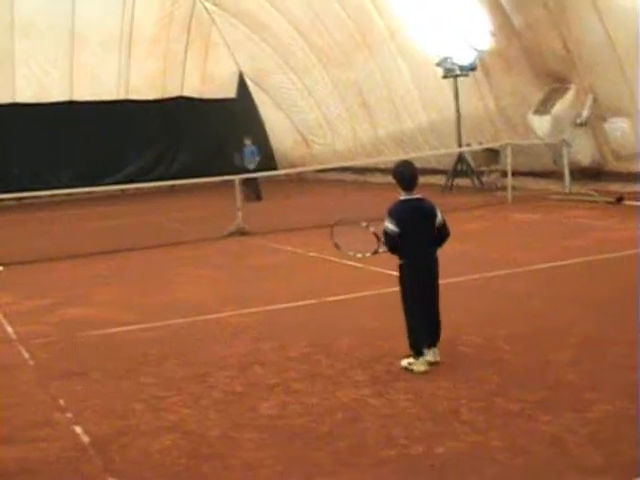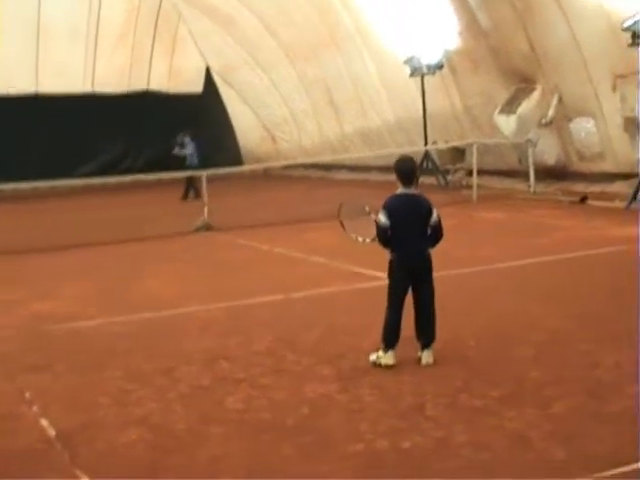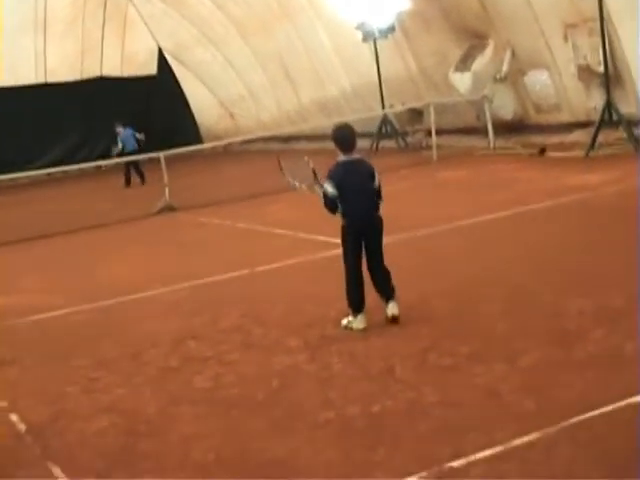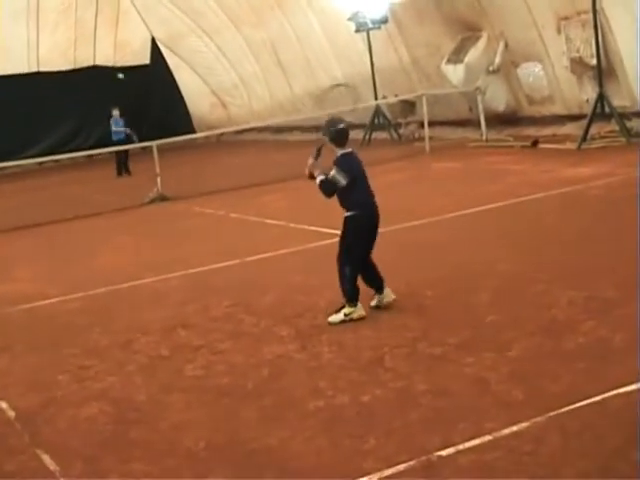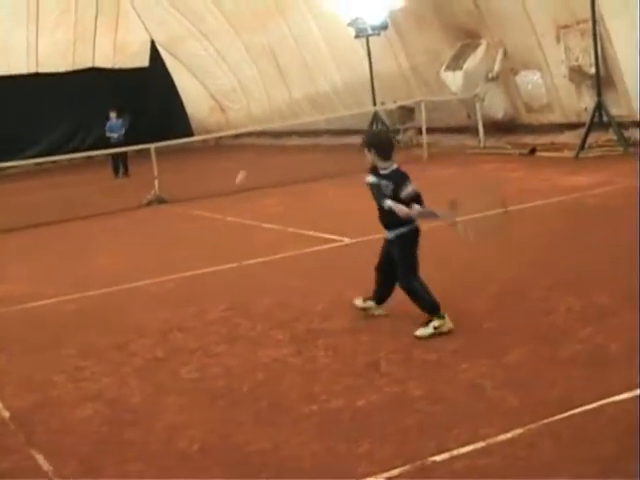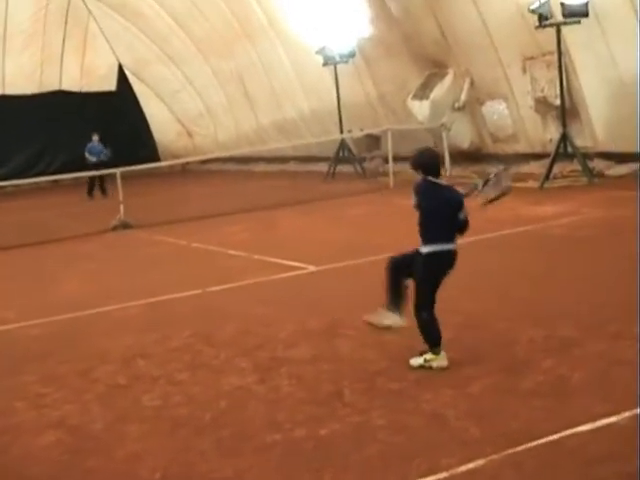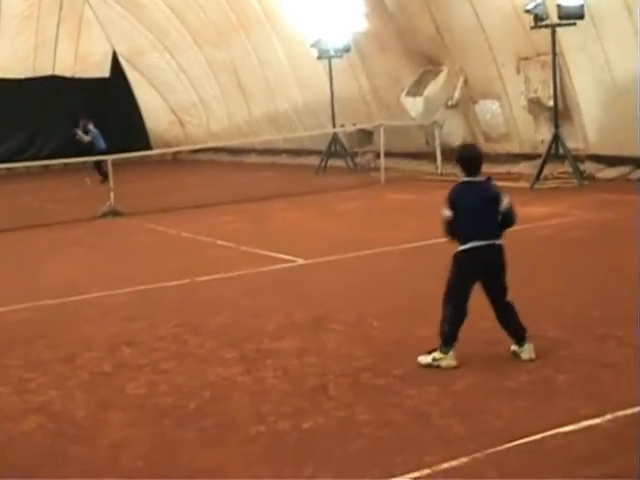
dt=0.7s
person 1, frame 1
left shoulder: (395, 211)
right shoulder: (429, 206)
left elbow: (391, 243)
right elbow: (443, 233)
left wrist: (402, 251)
left hip: (410, 266)
right hip: (430, 263)
left knee: (413, 310)
right knee: (431, 306)
left ankle: (419, 358)
right ankle: (432, 349)
person 1, frame 2
left shoulder: (390, 204)
right shoulder: (426, 204)
left elbow: (382, 235)
right elbow: (437, 233)
left wrist: (394, 245)
left hip: (400, 261)
right hip: (422, 260)
left knee: (394, 305)
right knee: (425, 304)
left ankle: (388, 351)
right ankle: (426, 350)
person 1, frame 3
left shoulder: (335, 173)
right shoulder: (368, 167)
left elbow: (331, 205)
right elbow: (378, 194)
left hip: (352, 225)
right hip: (373, 221)
left knee: (353, 269)
right knee: (377, 264)
left ankle: (357, 315)
right ankle: (391, 302)
person 1, frame 4
left shoulder: (342, 163)
right shoulder: (351, 158)
left elbow: (329, 190)
right elbow: (336, 183)
left wrist: (316, 173)
right wrist: (316, 174)
left hip: (357, 216)
right hip: (370, 212)
left knee: (347, 259)
right knee: (361, 257)
left ankle: (352, 306)
right ankle: (382, 292)
person 1, frame 5
left shoulder: (399, 177)
right shoulder: (373, 173)
left elbow: (416, 201)
right elbow: (379, 196)
left wrist: (417, 211)
right wrist: (399, 208)
left hip: (405, 233)
right hip: (391, 232)
left knee: (407, 277)
right knee: (383, 269)
left ankle: (439, 318)
right ankle: (376, 302)
person 1, frame 6
left shoulder: (422, 187)
right shoulder: (455, 196)
right elbow: (462, 228)
left hip: (432, 255)
right hip: (448, 253)
left knee: (423, 305)
right knee: (397, 265)
left ankle: (436, 353)
right ankle: (393, 313)
person 1, frame 7
left shoulder: (455, 194)
right shoulder: (493, 191)
left elbow: (449, 228)
right elbow: (508, 219)
left hip: (467, 254)
right hip: (494, 251)
left knee: (454, 302)
right knee: (500, 300)
left ankle: (445, 352)
right ankle: (523, 344)
